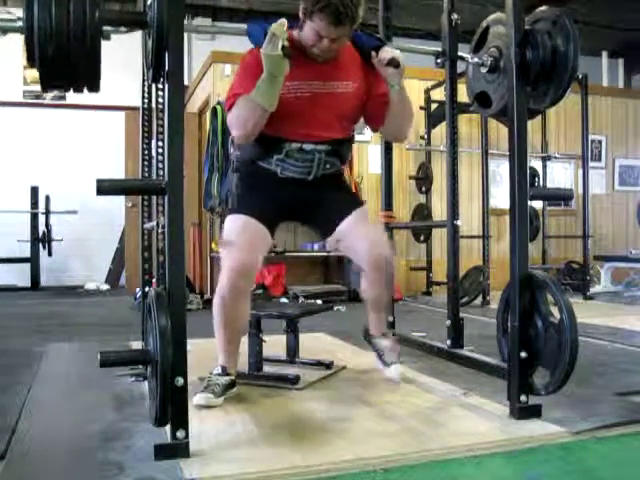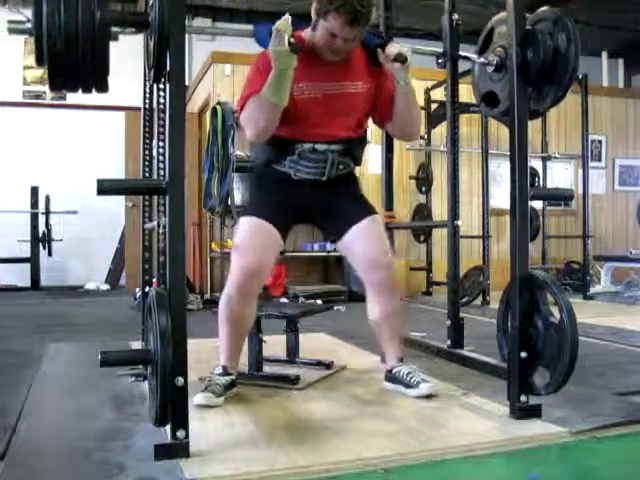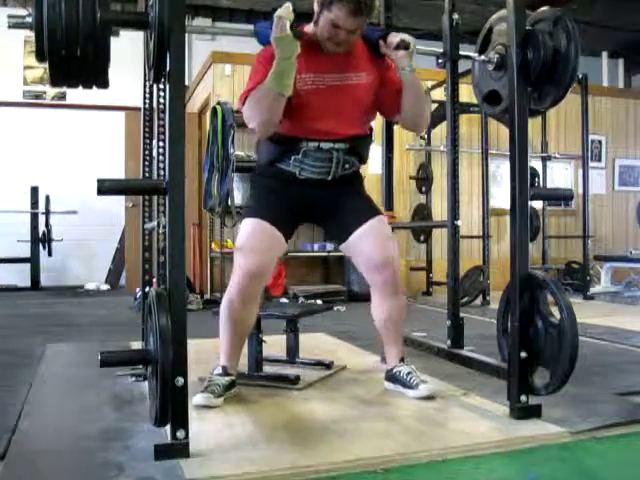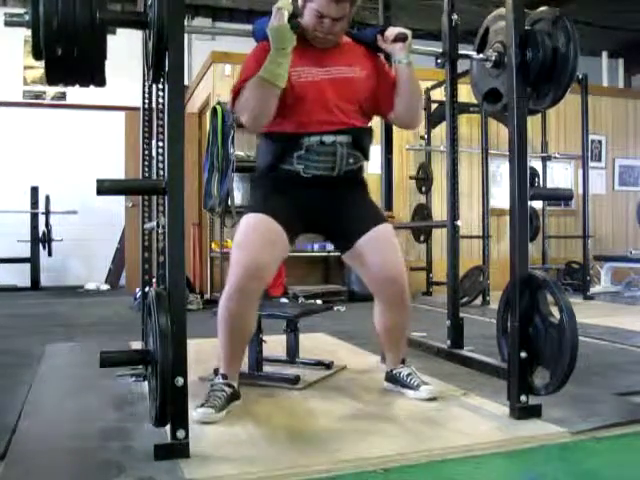
dt=0.4s
person 1, frame 1
left shoulder: (363, 63)
right shoulder: (267, 54)
left elbow: (398, 132)
right elbow: (241, 130)
left wrist: (395, 80)
right wrist: (274, 73)
left hip: (325, 181)
right hip: (264, 179)
left knee: (379, 258)
right knee: (235, 274)
left ankle: (378, 337)
right ankle: (224, 374)
person 1, frame 2
left shoulder: (371, 65)
right shoulder: (275, 57)
left elbow: (408, 130)
right elbow: (254, 131)
left wrist: (401, 76)
right wrist: (282, 69)
left hip: (338, 183)
right hip: (278, 181)
left knee: (381, 270)
right knee: (244, 274)
left ankle: (395, 367)
right ankle: (225, 372)
person 1, frame 3
left shoulder: (374, 60)
right shoulder: (277, 53)
left elbow: (417, 121)
right elbow: (258, 123)
left wrist: (405, 66)
right wrist: (285, 58)
left hip: (343, 184)
right hip: (281, 181)
left knee: (388, 270)
right knee: (246, 275)
left ankle: (396, 367)
right ankle: (225, 373)
person 1, frame 4
left shoulder: (366, 58)
right shoulder: (270, 51)
left elbow: (409, 117)
right elbow: (250, 116)
left wrist: (401, 59)
right wrist: (280, 51)
left hip: (345, 187)
right hip: (282, 185)
left knee: (394, 281)
right knee: (245, 276)
left ankle: (395, 368)
right ankle: (227, 382)
